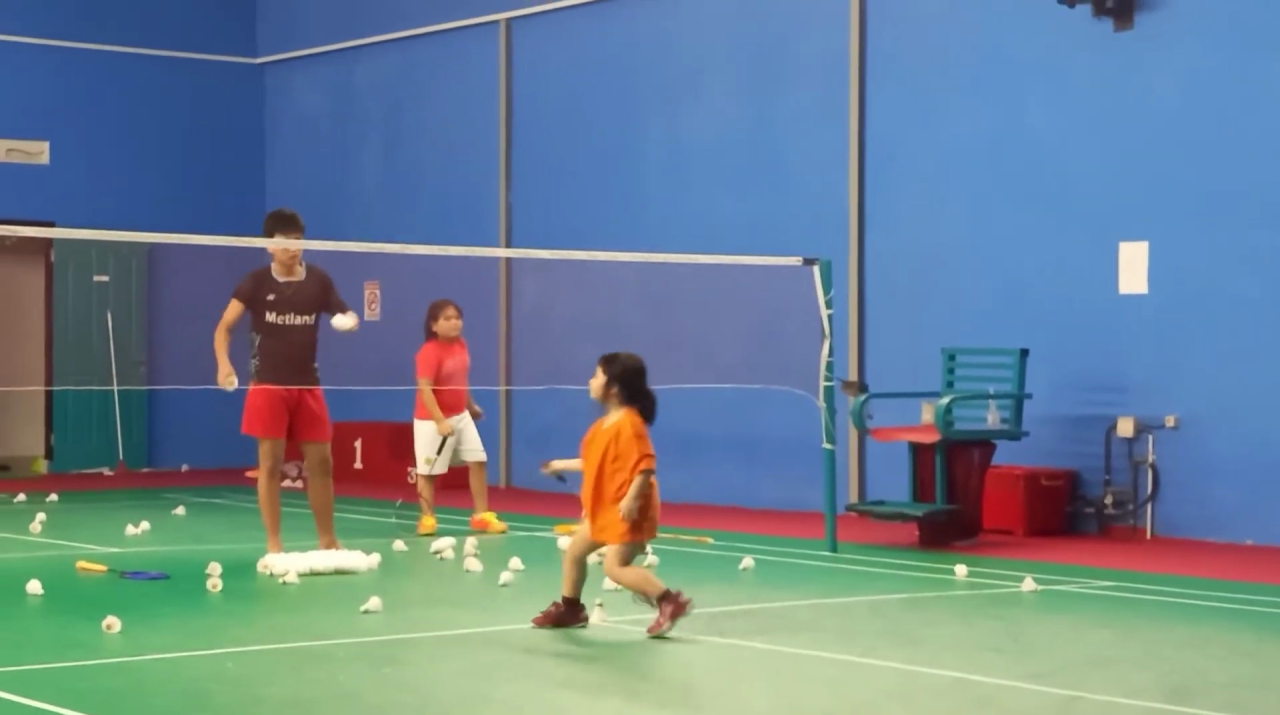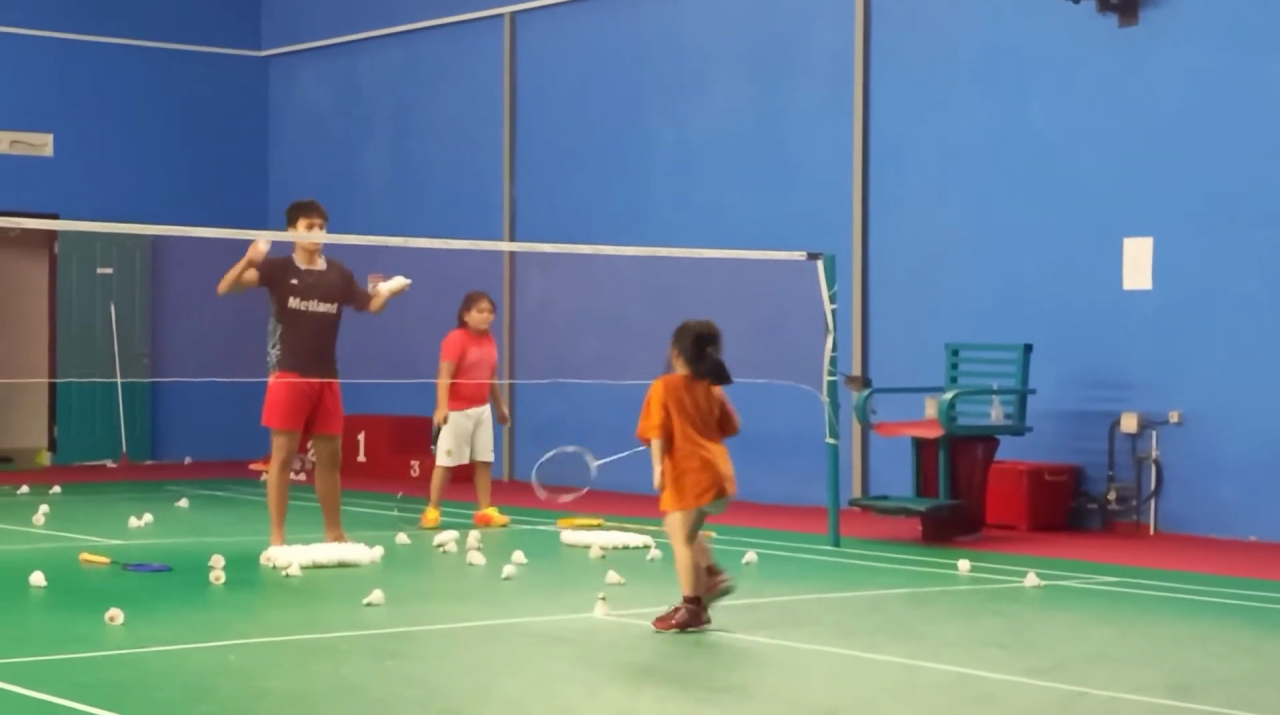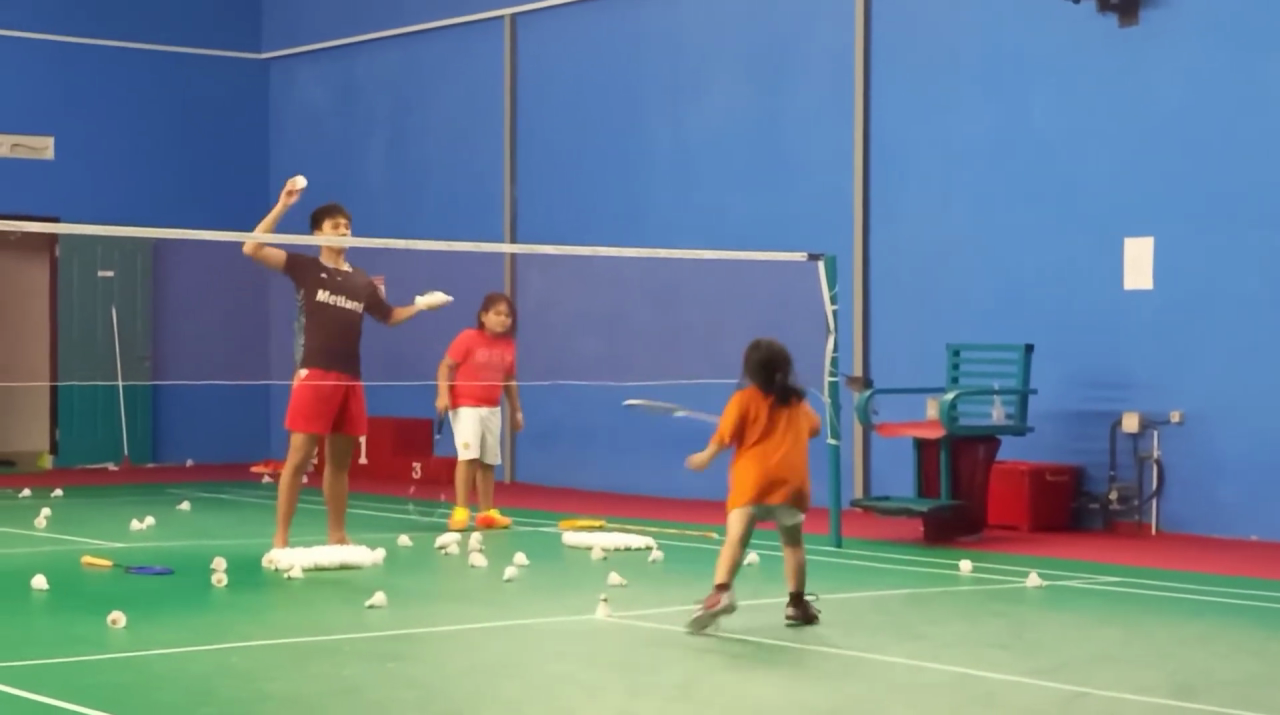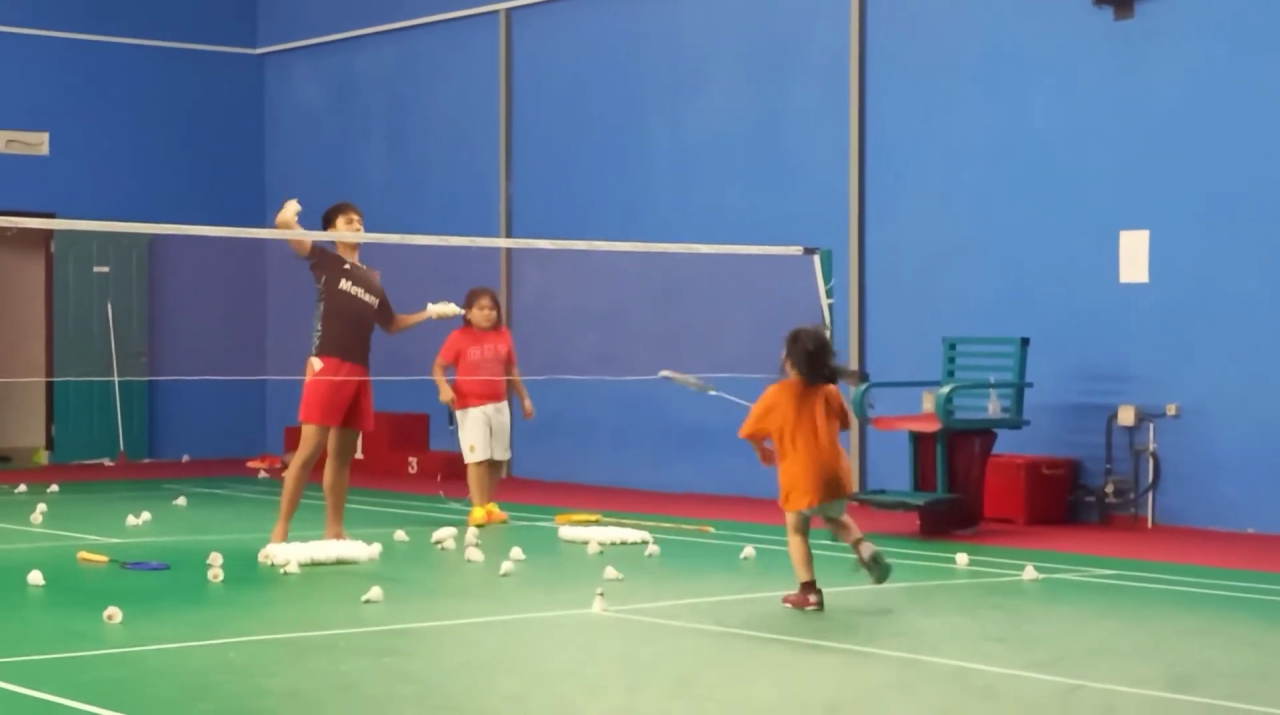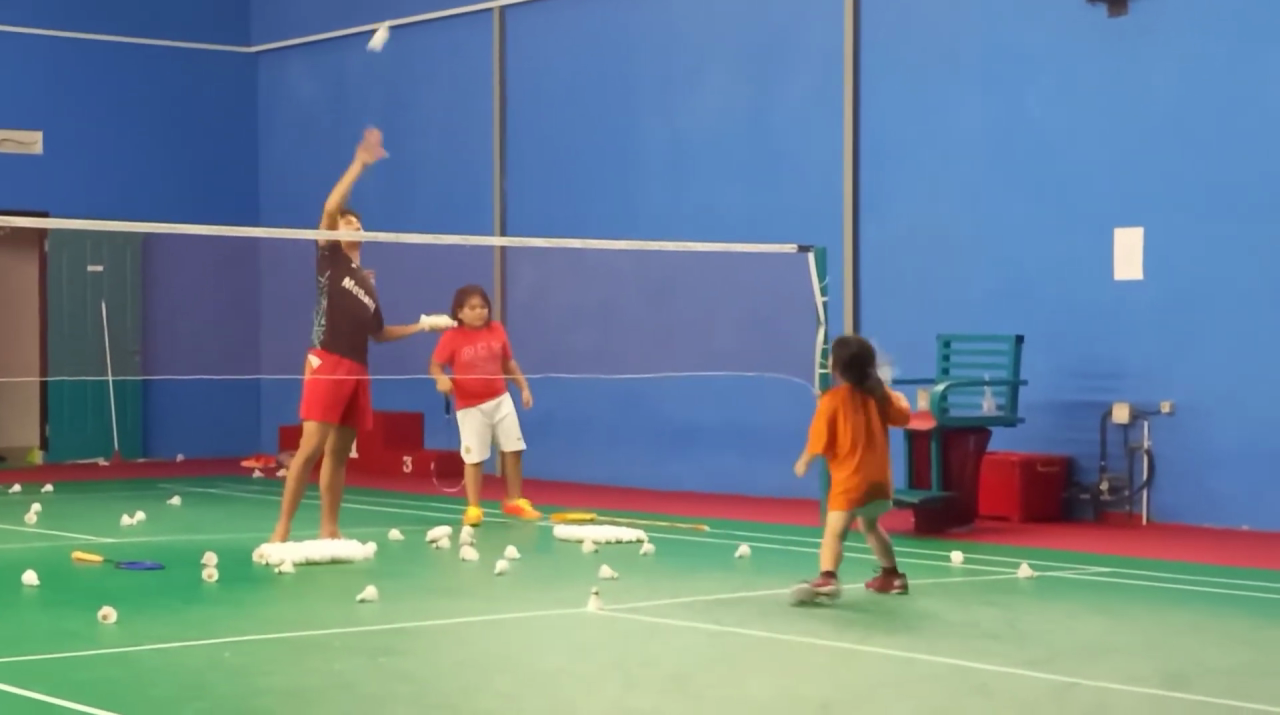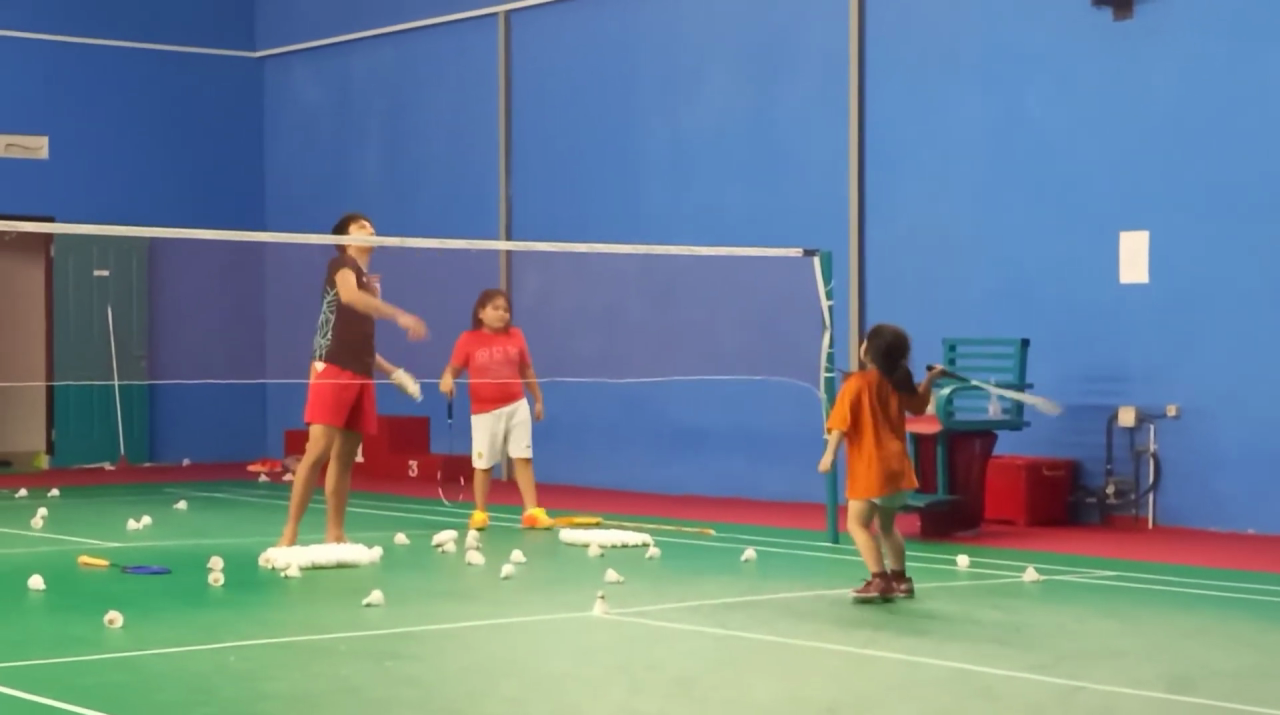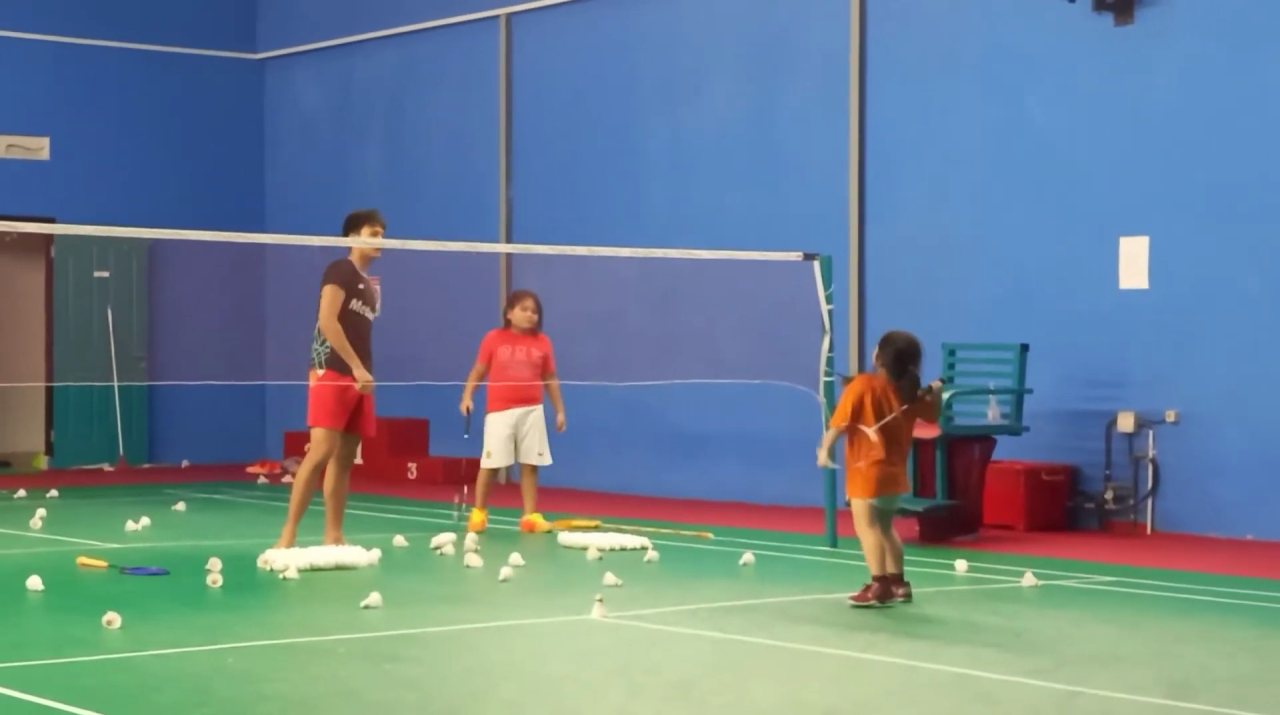
dt=0.3s
person 1, frame 1
left shoulder: (318, 279)
right shoulder: (255, 283)
left elbow: (343, 312)
right elbow: (223, 328)
left wrist: (349, 320)
right wrist: (223, 362)
left hip: (307, 385)
right hip: (268, 386)
left knee: (321, 462)
right knee: (271, 465)
left ankle: (328, 540)
right ankle: (273, 545)
person 1, frame 2
left shoulder: (338, 274)
right shoulder: (278, 269)
left elbow: (371, 304)
right elbow: (224, 289)
left wrist: (390, 289)
right wrist: (247, 260)
left hip: (326, 378)
right hip: (289, 376)
left knee: (330, 457)
right knee: (283, 456)
left ankle: (334, 533)
right ankle: (277, 537)
person 1, frame 3
left shoulder: (362, 281)
right shoulder: (305, 268)
left elbow: (389, 316)
right elbow: (252, 249)
left wrist: (421, 304)
right wrist: (282, 206)
left hip: (350, 379)
right hip: (314, 376)
left knee: (339, 460)
right knee: (299, 457)
left ankle: (337, 534)
right ankle: (280, 536)
person 1, frame 4
left shoulder: (372, 280)
right shoulder: (325, 260)
left elbow: (391, 324)
right elbow: (284, 222)
left wrist: (431, 312)
right wrist: (292, 208)
left hip: (359, 372)
right hip: (327, 367)
left knee: (342, 454)
right knee: (309, 450)
left ankle: (334, 530)
right ankle: (281, 531)
person 1, frame 5
left shoulder: (370, 282)
right shoulder: (331, 257)
left elbow: (380, 331)
right elbow: (331, 209)
left wrist: (421, 325)
right wrist: (359, 163)
left hip: (357, 372)
right hip: (327, 365)
left knee: (339, 453)
right knee: (312, 449)
left ankle: (329, 528)
right ankle: (283, 527)
person 1, frame 6
left shoulder: (371, 286)
right shoulder: (345, 265)
right elbow: (350, 296)
left wrist: (395, 372)
right wrist: (400, 316)
left hip: (362, 377)
right hip: (332, 371)
left knee: (344, 457)
right knee: (318, 451)
left ankle: (335, 534)
right ankle: (289, 533)
person 1, frame 7
left shoulder: (370, 287)
right shoulder: (340, 270)
right elbow: (327, 321)
right wrist: (357, 368)
left hip: (359, 381)
right hip: (333, 374)
left knee: (344, 459)
right knee: (321, 453)
left ankle: (333, 535)
right ankle: (288, 533)
person 2, frame 1
left shoulder: (630, 423)
right shoulder: (602, 425)
left elbow: (644, 466)
right elbow: (591, 462)
left wrist: (630, 499)
right wrist: (560, 465)
left hip: (628, 510)
right hip: (603, 510)
left knee: (615, 567)
right knee: (574, 549)
left ankle: (671, 601)
right ankle: (570, 608)
person 2, frame 2
left shoulder: (664, 387)
right shoulder: (713, 390)
left elbow: (656, 431)
right elbow: (730, 428)
left wrist: (657, 466)
left hip: (690, 476)
right hip: (715, 471)
left knee: (681, 539)
right knee: (687, 534)
left ankle: (693, 608)
right ankle: (714, 577)
person 2, frame 3
left shoulder: (743, 400)
right shoulder: (798, 402)
left elbow: (724, 438)
right elbow: (813, 428)
left wrist: (705, 457)
left hip: (752, 483)
right hip: (790, 484)
left knee: (734, 543)
right knee: (793, 544)
left ankle: (720, 594)
right ankle: (797, 603)
person 2, frame 4
left shoulder: (775, 394)
right shoulder: (830, 392)
left elbow: (751, 432)
right elbow: (845, 424)
left wrist: (763, 452)
left hip: (801, 477)
right hip: (834, 474)
left knee: (796, 533)
right knee: (837, 520)
left ankle: (808, 591)
right ankle: (864, 549)
person 2, frame 5
left shoulder: (831, 401)
right shoulder: (879, 393)
left elbow: (819, 443)
right elbow: (903, 417)
left wrist: (802, 463)
right wrist: (898, 397)
left hip: (850, 480)
right hip: (879, 478)
left knee: (833, 534)
right knee: (870, 526)
left ankle: (826, 579)
right ankle: (892, 575)
person 2, frame 6
left shoulder: (857, 383)
right shoulder: (901, 384)
left elbow: (841, 423)
right elbow: (919, 406)
left wrist: (829, 453)
right wrist: (930, 380)
left hip: (870, 469)
right hip: (896, 468)
left knee: (858, 524)
right knee: (886, 525)
left ankle: (880, 579)
right ankle: (899, 579)
person 2, frame 7
left shoulder: (862, 385)
right shoulder: (911, 393)
left elbow: (841, 421)
right elbow: (932, 416)
left wrist: (825, 447)
right wrist: (935, 394)
left hip: (867, 472)
right hip: (894, 473)
left knee: (866, 526)
right knee: (885, 527)
left ankle: (880, 584)
right ankle: (897, 582)
person 3, frame 1
left shoulder: (461, 345)
right shoulder: (429, 352)
right elbow: (425, 389)
left wrist: (471, 405)
right wrist: (440, 421)
left hip: (461, 416)
right hip: (431, 420)
left knee: (479, 461)
right knee: (428, 470)
left ankle: (481, 515)
right ankle: (427, 517)
person 3, frame 2
left shoulder: (489, 341)
right shoulder: (456, 339)
right elbow: (445, 375)
left wrist: (500, 405)
right wrist: (442, 407)
left hip: (482, 409)
right hip: (456, 410)
left knee: (484, 460)
right knee: (446, 461)
left ankle: (485, 510)
right ankle: (432, 510)
person 3, frame 3
left shoulder: (509, 344)
right shoulder: (468, 338)
left elbow: (509, 381)
right elbow: (444, 367)
left wrist: (516, 411)
right wrist: (442, 394)
left hip: (492, 409)
right hip: (465, 407)
left knee: (488, 462)
right knee: (468, 456)
left ankle: (486, 512)
right ankle: (461, 510)
person 3, frame 4
left shoulder: (503, 335)
right shoulder: (459, 338)
left elbow: (511, 369)
right elbow: (438, 367)
left wrist: (524, 397)
right wrist: (444, 387)
left hip: (499, 405)
right hip: (470, 407)
left knee: (498, 458)
right knee: (477, 458)
left ankle: (489, 504)
right ankle: (478, 509)
person 3, frame 5
left shoulder: (497, 330)
right shoulder: (451, 338)
left elbow: (508, 362)
right elbow: (435, 366)
left wrist: (524, 388)
right wrist: (442, 379)
left hip: (500, 400)
right hip: (470, 406)
left knee: (514, 450)
right knee: (474, 458)
left ankle: (515, 501)
right ankle: (473, 508)
person 3, frame 6
left shoulder: (516, 336)
right shoulder: (468, 340)
left elbow: (526, 370)
right elbow: (452, 368)
left wrist: (538, 399)
right wrist: (447, 379)
left hip: (516, 406)
right hip: (484, 410)
left knee: (522, 458)
right knee: (483, 463)
left ankle: (532, 511)
right ankle: (479, 512)
person 3, frame 7
left shoulder: (542, 342)
right shoulder: (494, 338)
left elbow: (550, 379)
right elbow: (478, 371)
left wrist: (560, 410)
right wrist: (467, 397)
left hip: (531, 411)
right hip: (499, 411)
left knee: (529, 464)
right knee: (491, 462)
left ankle: (530, 516)
right ankle: (478, 512)
